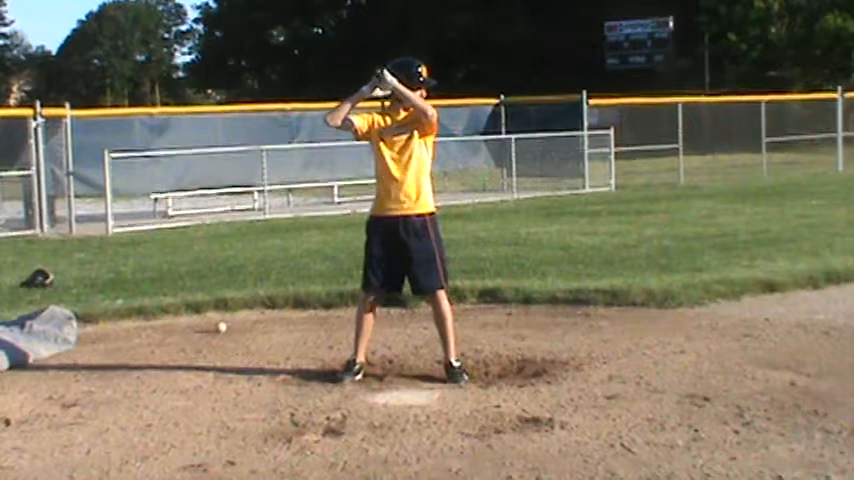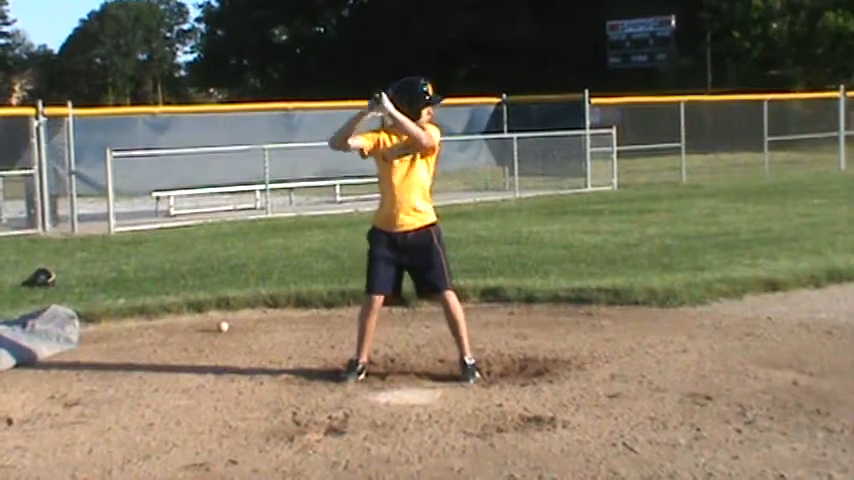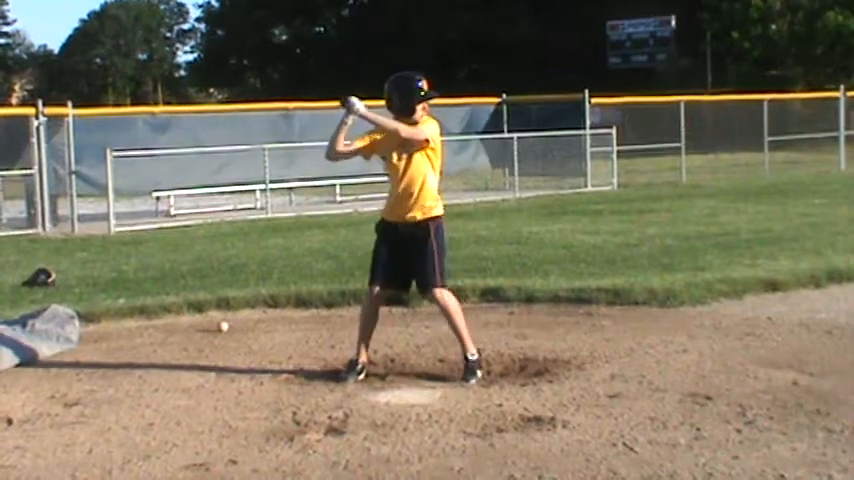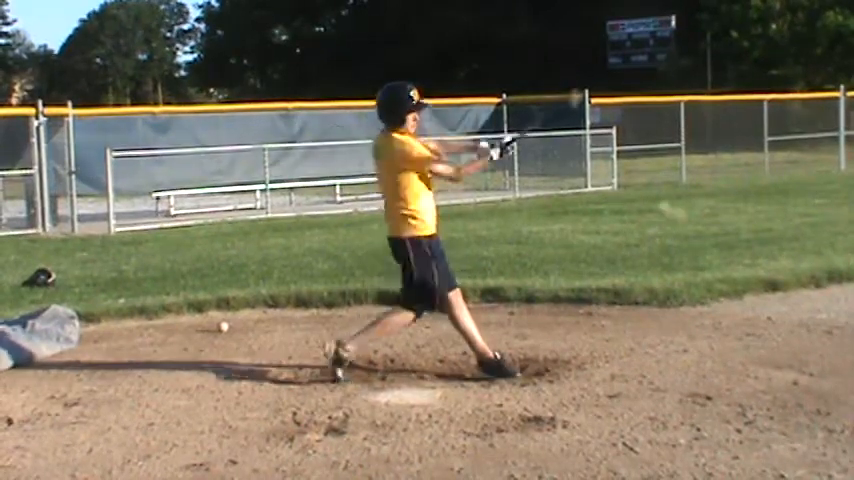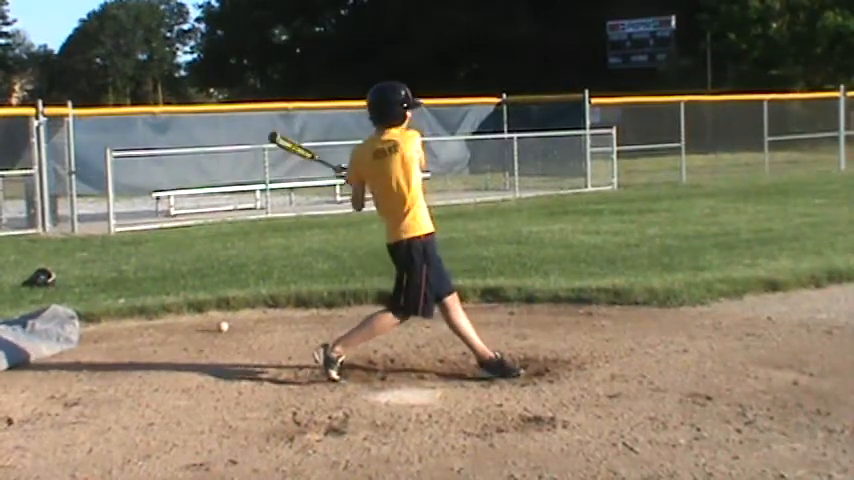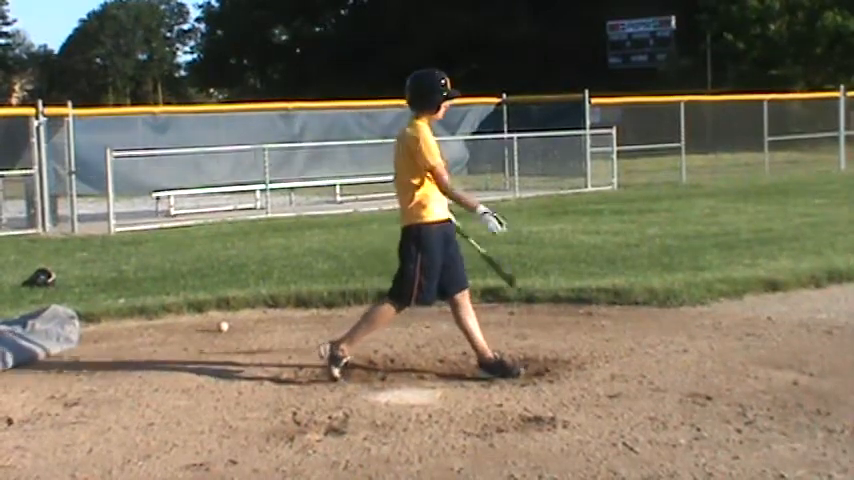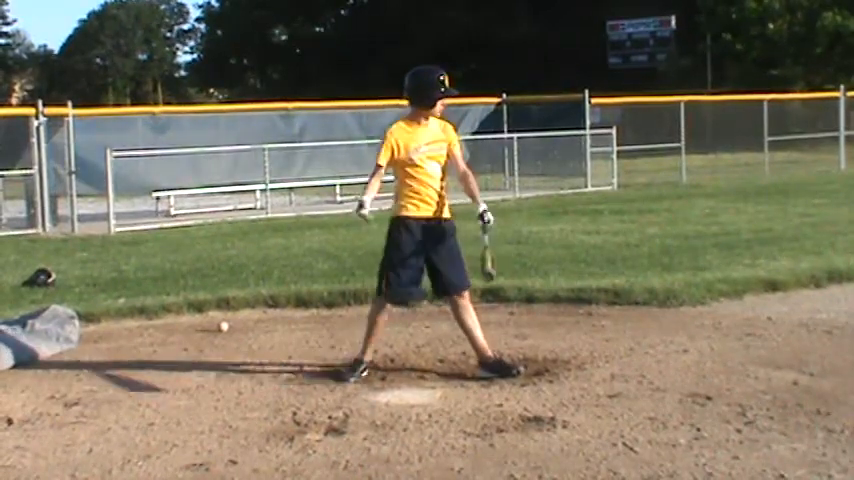
dt=0.5s
person 1, frame 1
left shoulder: (424, 119)
right shoulder: (375, 121)
left elbow: (429, 113)
right elbow: (332, 120)
left wrist: (395, 85)
right wrist: (363, 93)
left hip: (420, 217)
right hip: (383, 219)
left knee: (436, 292)
right knee: (371, 295)
left ankle: (452, 361)
right ankle: (357, 360)
person 1, frame 2
left shoulder: (431, 132)
right shoulder: (379, 138)
left elbow: (423, 140)
right elbow: (337, 143)
left wrist: (391, 112)
right wrist: (364, 113)
left hip: (423, 229)
right hip: (386, 231)
left knee: (446, 295)
right knee: (373, 299)
left ankle: (467, 359)
right ankle: (360, 361)
person 1, frame 3
left shoulder: (430, 127)
right shoulder: (379, 136)
left elbow: (405, 133)
right elbow: (333, 153)
left wrist: (365, 113)
right wrist: (348, 117)
left hip: (426, 221)
right hip: (393, 223)
left knee: (437, 291)
right knee: (375, 292)
left ankle: (471, 355)
right ankle: (359, 360)
person 1, frame 4
left shoulder: (387, 140)
right shoulder: (406, 148)
left elbow: (436, 148)
right elbow: (453, 174)
left wrist: (474, 146)
right wrist: (484, 158)
left hip: (420, 234)
right hip: (415, 237)
left knee: (452, 295)
right knee: (414, 307)
left ankle: (486, 356)
right ankle: (344, 348)
person 1, frame 5
left shoulder: (360, 154)
right shoulder: (411, 139)
left elbow: (357, 205)
left wrist: (354, 180)
left hip: (399, 237)
right hip: (416, 236)
left knee: (448, 299)
right knee: (401, 310)
left ankle: (486, 357)
right ankle: (334, 351)
person 1, frame 6
left shoulder: (410, 132)
right shoulder: (421, 134)
right elbow: (443, 182)
right wrist: (479, 209)
left hip: (437, 224)
right hip: (424, 225)
left knee: (459, 293)
right knee: (400, 298)
left ankle: (486, 358)
right ankle: (340, 349)
person 1, frame 7
left shoulder: (445, 130)
right shoulder: (397, 132)
left elbow: (462, 170)
right elbow: (378, 172)
left wrist: (479, 203)
right wrist: (366, 198)
left hip: (440, 221)
right hip: (408, 222)
left knee: (459, 293)
right knee: (389, 295)
left ankle: (486, 358)
right ankle: (363, 358)
